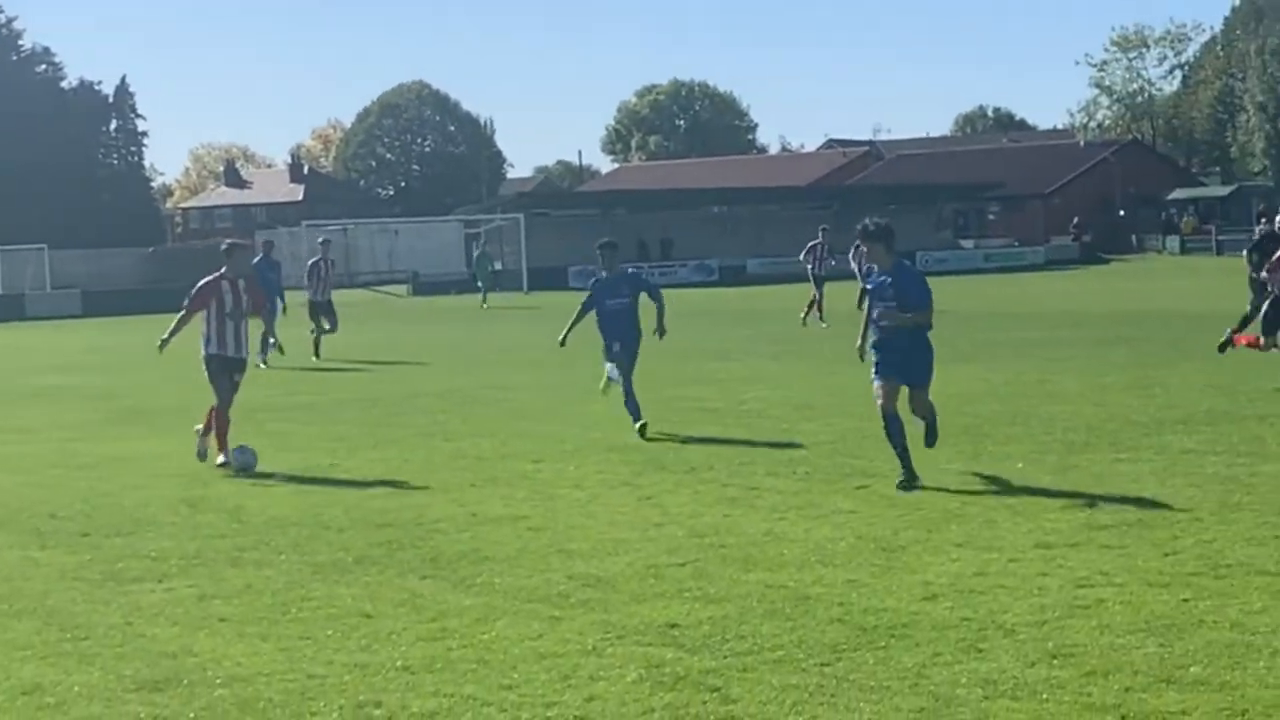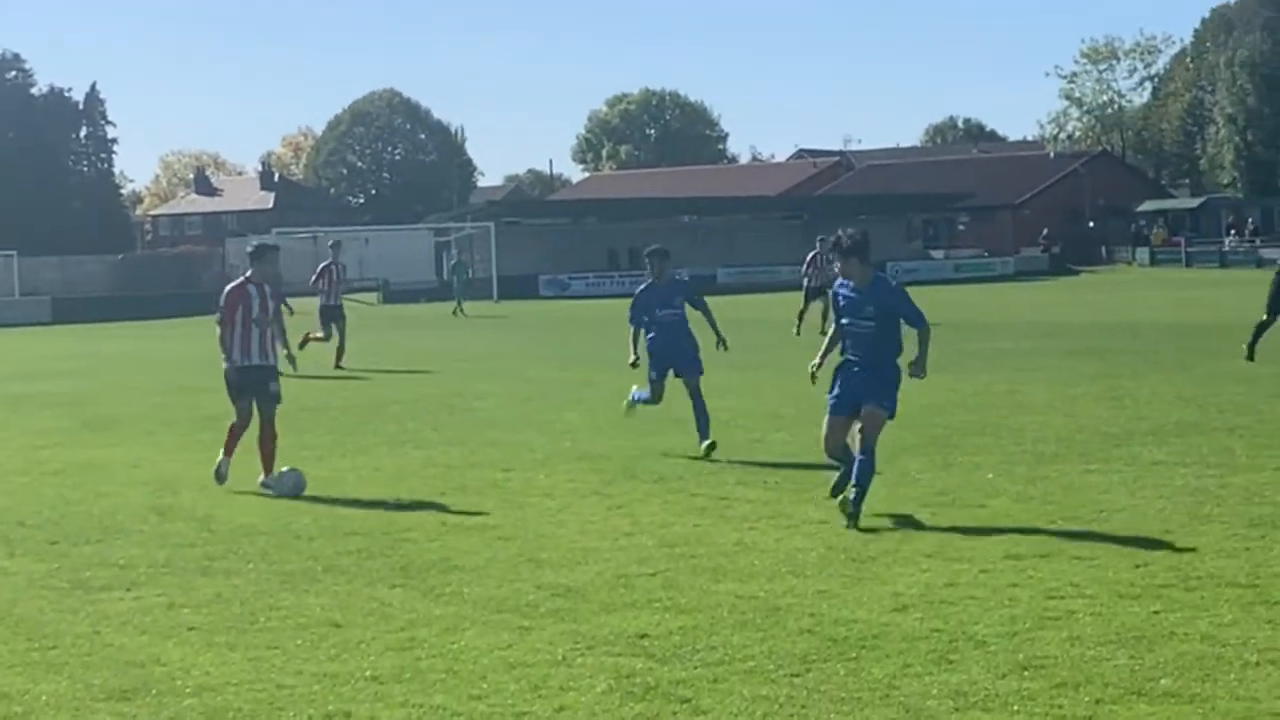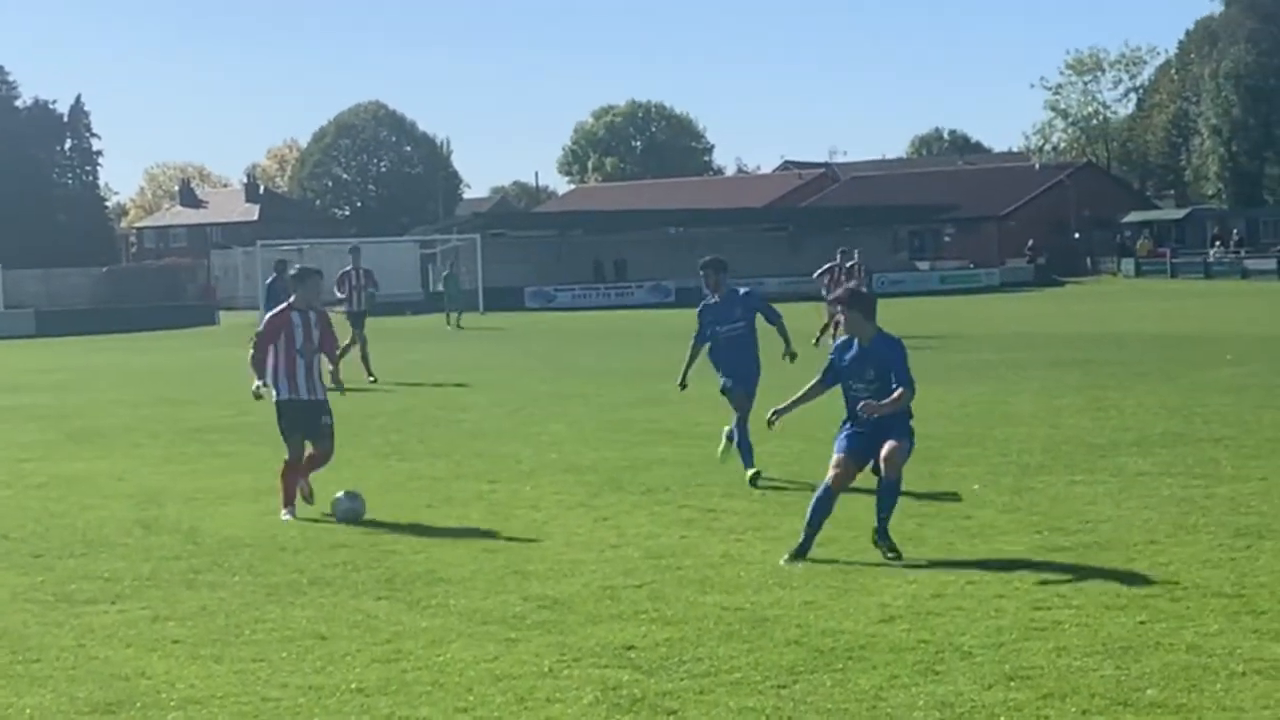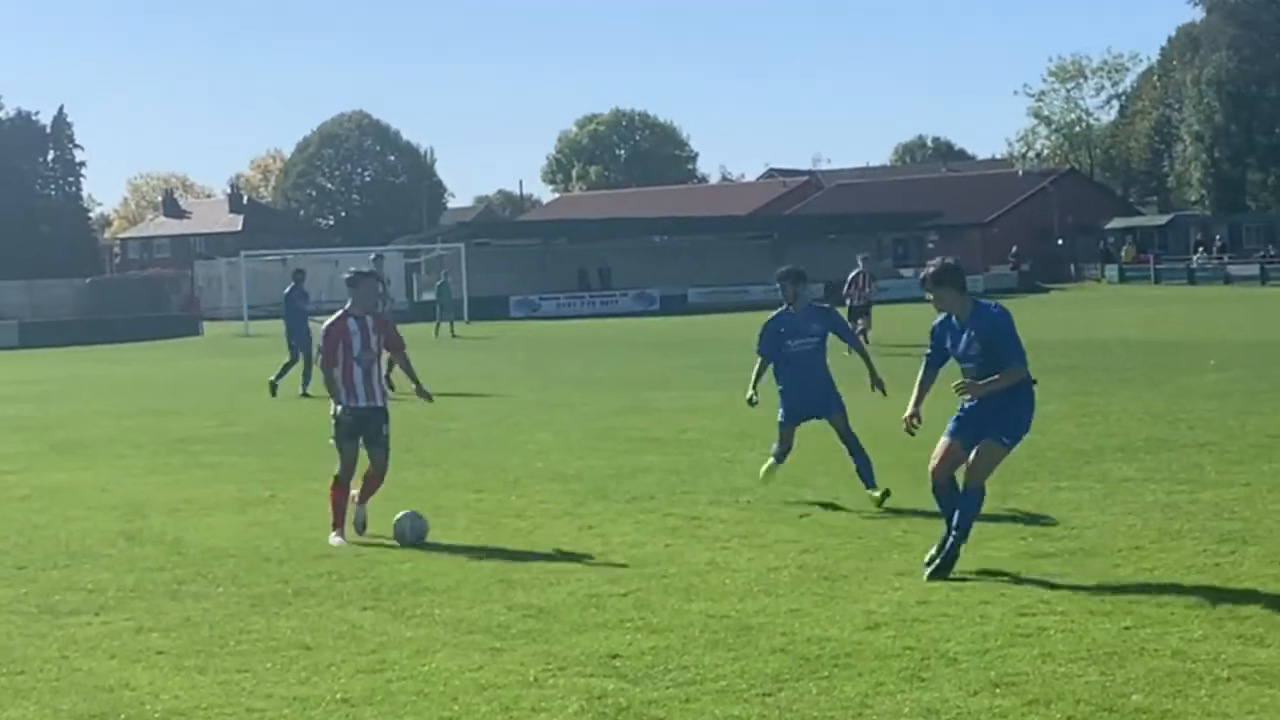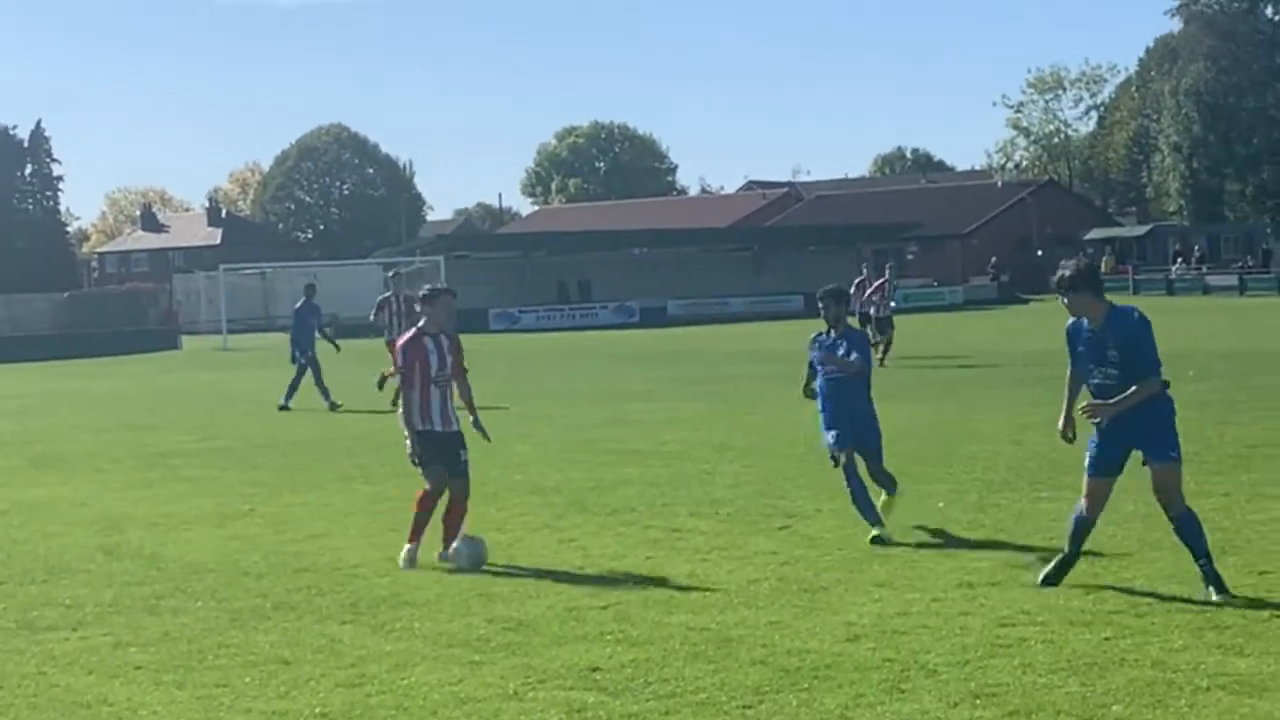
dt=0.3s
person 1, frame 1
left shoulder: (910, 275)
right shoulder: (871, 274)
left elbow: (926, 315)
left wrist: (898, 318)
right wrist: (863, 337)
left hip: (914, 346)
right hip: (883, 348)
left knee: (919, 407)
right knee: (885, 406)
left ankle: (931, 421)
right ankle: (908, 470)
person 1, frame 2
left shoulder: (890, 291)
right shoulder: (840, 289)
left elbow: (921, 324)
left wrist: (921, 359)
right wrist: (821, 358)
left hip: (882, 373)
right hip: (850, 371)
left knee: (867, 434)
right knee: (831, 443)
left ankle: (854, 505)
right ankle: (849, 469)
person 1, frame 3
left shoulder: (891, 347)
right shoulder: (843, 348)
left elbow: (907, 392)
right elbow: (823, 382)
left wrist: (882, 408)
right wrist: (787, 408)
left hip: (893, 426)
right hip: (858, 427)
left knee: (890, 459)
right knee: (836, 477)
left ankle: (882, 530)
right ankle: (804, 544)
person 1, frame 4
left shoulder: (995, 316)
right shoulder: (942, 327)
left elbow: (1019, 369)
right elbow: (930, 367)
left wrist: (980, 386)
right wrist: (914, 406)
left hip: (1012, 405)
right hip: (978, 404)
left knee: (974, 470)
right knee: (938, 469)
left ankle: (952, 550)
right ankle: (949, 537)
person 1, frame 5
left shoulder: (1132, 322)
right shoulder: (1075, 331)
left elbow: (1153, 381)
left wrist: (1113, 407)
right wrist: (1067, 415)
left hip: (1151, 414)
right hip: (1107, 421)
left knee: (1170, 498)
right knee: (1091, 503)
left ankle: (1208, 572)
right ankle: (1068, 558)
person 2, frame 1
left shoulder: (249, 284)
right shoulder: (209, 286)
left elbow: (262, 311)
right elbow: (188, 313)
left wrist: (272, 337)
right wrist: (169, 336)
left hip: (239, 353)
right hip: (215, 352)
left knee: (225, 403)
right knee: (223, 400)
left ankle: (204, 433)
right ankle: (223, 453)
person 2, frame 2
left shoulder: (271, 292)
right shoulder: (236, 291)
right elbow: (223, 327)
left wrist: (286, 349)
right wrist: (228, 359)
left hip: (267, 363)
right hip: (240, 364)
left knee: (268, 418)
right knee: (244, 415)
left ankle: (268, 477)
right ankle: (225, 457)
person 2, frame 3
left shoulder: (320, 317)
right shoulder: (277, 319)
left elbow: (329, 349)
right elbow: (257, 352)
left wrist: (335, 370)
right wrist: (258, 379)
left hip: (316, 395)
right hip: (288, 396)
left knee: (325, 451)
right knee: (296, 452)
left ankle: (301, 477)
right ankle: (287, 506)
person 2, frame 4
left shoulder: (380, 321)
right shoulder: (334, 327)
left elbow: (398, 352)
right elbow: (327, 370)
left wrist: (416, 384)
right wrist: (338, 404)
left hip: (376, 404)
right hip: (349, 407)
left knee: (379, 466)
right knee: (347, 466)
left ankle: (360, 502)
right ankle: (336, 528)
person 2, frame 5
left shoulder: (451, 341)
right shoulder: (409, 344)
right elbow: (406, 392)
left wrist: (474, 416)
right wrist: (411, 435)
left hip: (449, 426)
right hip: (422, 428)
left knee: (461, 490)
right knee: (437, 486)
left ankle: (449, 547)
right ankle: (412, 545)
person 3, frame 1
left shoulder: (633, 277)
right shoulder: (597, 283)
left elbow: (658, 297)
right elbow: (585, 308)
left wrist: (660, 323)
right wrist: (566, 332)
left hip: (631, 334)
right hip: (611, 335)
left knee: (624, 373)
right knee: (626, 374)
left ankle: (612, 371)
right ankle: (637, 420)
person 3, frame 2
left shoulder: (682, 286)
right shoulder: (644, 293)
left elbow: (702, 307)
right elbow: (635, 325)
left wrist: (718, 334)
right wrist: (634, 352)
left hip: (685, 345)
right hip: (659, 348)
left knee: (695, 391)
right knee: (654, 397)
left ankle: (705, 440)
right ankle: (635, 395)
person 3, frame 3
left shoulder: (746, 297)
right shoulder: (706, 309)
left elbow: (775, 319)
right elbow: (699, 341)
left wrist: (788, 345)
right wrist: (684, 373)
left hip: (749, 365)
right hip: (726, 366)
left knee: (743, 412)
right knee: (741, 409)
left ankle: (730, 434)
right ankle: (749, 467)
person 3, frame 4
left shoulder: (825, 313)
right shoulder: (775, 322)
left elbow: (852, 340)
right elbow: (765, 358)
left wrist: (873, 373)
right wrist: (752, 389)
left hip: (821, 383)
right hip: (793, 389)
left knee: (845, 432)
right knee: (785, 445)
left ankle: (872, 488)
right ankle: (775, 459)
person 3, frame 5
left shoulder: (858, 338)
right shoulder: (817, 341)
left elbow: (859, 367)
left wrist: (835, 360)
right wrist: (808, 386)
left hip: (861, 415)
right hip: (832, 419)
left knee: (877, 472)
right knee: (848, 466)
left ankle: (890, 492)
right ankle: (876, 526)
